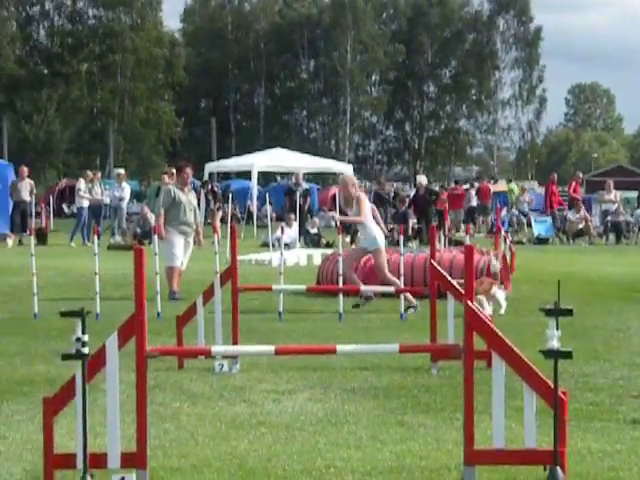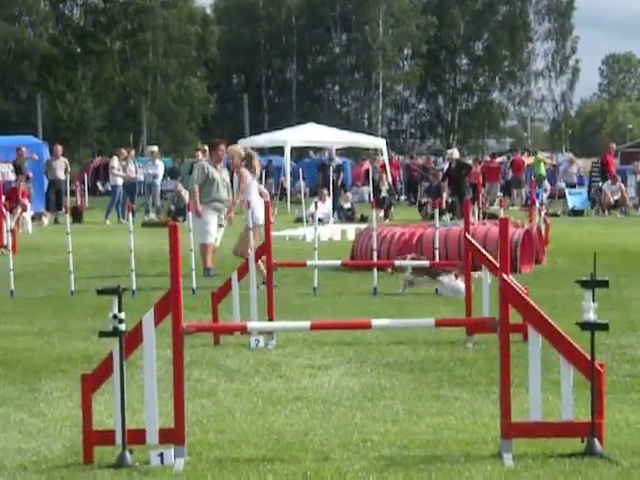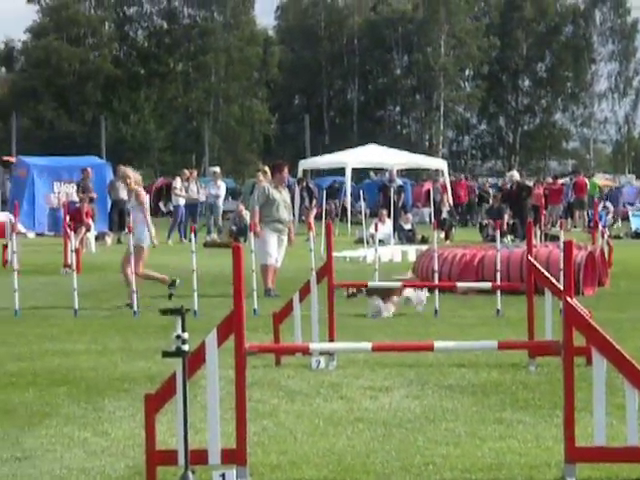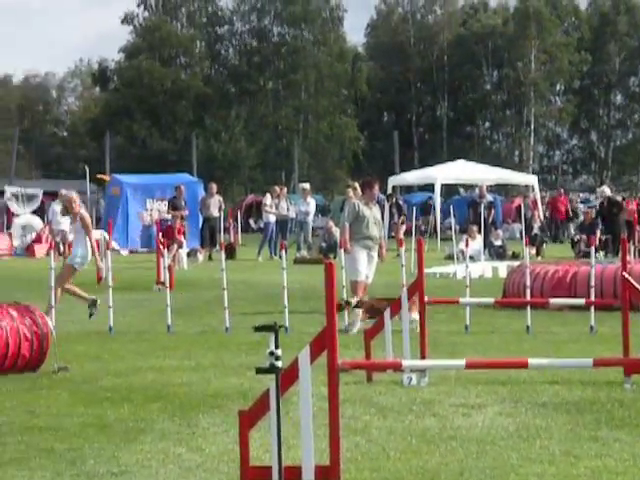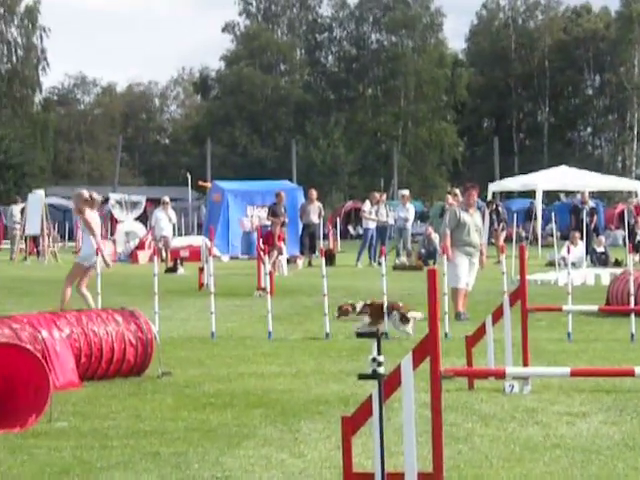
dt=0.5s
person 1, frame 1
left shoulder: (192, 193)
right shoulder: (170, 190)
left elbow: (196, 215)
right elbow: (161, 210)
left wrist: (199, 233)
right wrist: (160, 227)
left hip: (189, 233)
right hip: (174, 231)
left knee: (182, 264)
right knee: (174, 262)
left ankle: (177, 290)
right ankle: (173, 291)
person 1, frame 2
left shoulder: (224, 170)
right shoulder: (202, 166)
left elbow: (228, 191)
right elbow: (194, 186)
right wrist: (196, 204)
left hip: (221, 210)
right hip: (207, 208)
left knee: (215, 240)
right knee: (207, 239)
left ankle: (211, 267)
right ankle: (207, 268)
person 1, frame 3
left shoulder: (285, 191)
right shoulder: (264, 188)
left elbow: (289, 213)
right elbow: (255, 206)
left wrist: (291, 230)
right wrist: (256, 225)
left hip: (282, 231)
right hip: (268, 229)
left knee: (277, 261)
right knee: (268, 259)
left ankle: (272, 287)
right ankle: (268, 288)
person 1, frame 4
left shoulder: (376, 208)
right shoulder: (354, 204)
left elbow: (380, 229)
right elbow: (345, 223)
left wrist: (382, 246)
right wrist: (345, 241)
left hip: (373, 247)
right hip: (358, 245)
left knee: (367, 278)
right knee: (358, 276)
left ankle: (362, 305)
right ankle: (357, 307)
person 1, frame 5
left shoulder: (478, 214)
right shoulder: (455, 210)
left elbow: (480, 235)
right elbow: (446, 230)
left wrist: (483, 253)
right wrist: (447, 248)
left hip: (474, 253)
right hip: (459, 252)
left knee: (468, 285)
right knee: (459, 283)
left ankle: (463, 311)
right ankle: (458, 311)
person 2, frame 1
left shoulder: (360, 197)
right shoulder: (348, 201)
left elbow: (362, 219)
right elbow: (373, 209)
left wrist: (342, 218)
right wrist: (383, 228)
left hip: (374, 238)
right hip: (365, 240)
left knee: (384, 275)
right knee: (345, 265)
left ankle: (411, 302)
right ankle: (365, 294)
person 2, frame 2
left shoulder: (243, 173)
right shoulder: (248, 172)
left elbow: (239, 196)
right elbow: (262, 190)
left wrist: (230, 211)
left hip: (254, 213)
right hip: (256, 212)
left knee: (245, 251)
right knee: (238, 251)
left ankle: (266, 277)
person 2, frame 3
left shoulder: (138, 192)
right shoulder: (131, 192)
left elbow: (146, 215)
left wrist: (152, 234)
left hip: (143, 233)
right hip: (139, 233)
left knee: (138, 271)
right knee: (125, 267)
person 2, frame 4
left shoulder: (83, 216)
right shoulder: (74, 215)
left elbow: (91, 238)
left wrist: (97, 260)
left hip: (79, 255)
right hip: (76, 254)
left knee: (57, 283)
right knee: (64, 285)
left ankle: (48, 314)
right ankle: (91, 300)
person 2, frame 5
left shoulder: (85, 216)
right shoulder: (94, 213)
left elbow: (96, 236)
left wrist: (104, 256)
left hip: (88, 253)
right hip: (95, 254)
left knee: (68, 282)
right knee: (80, 287)
